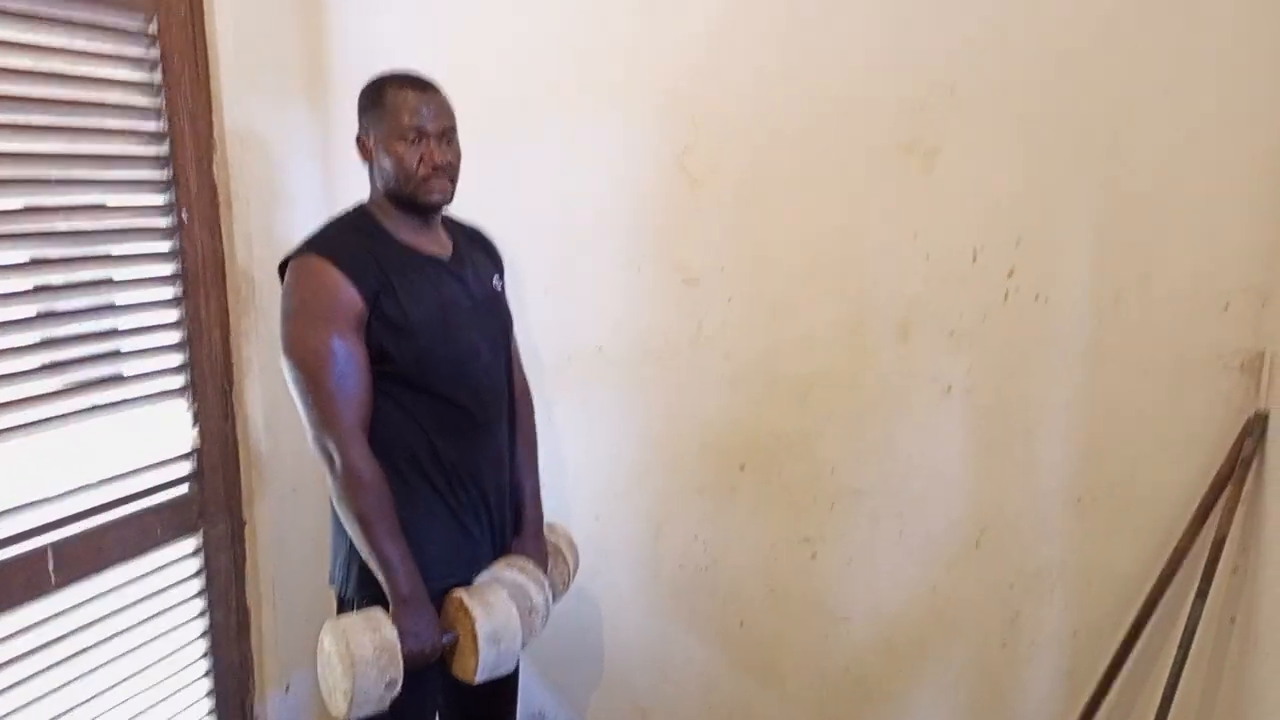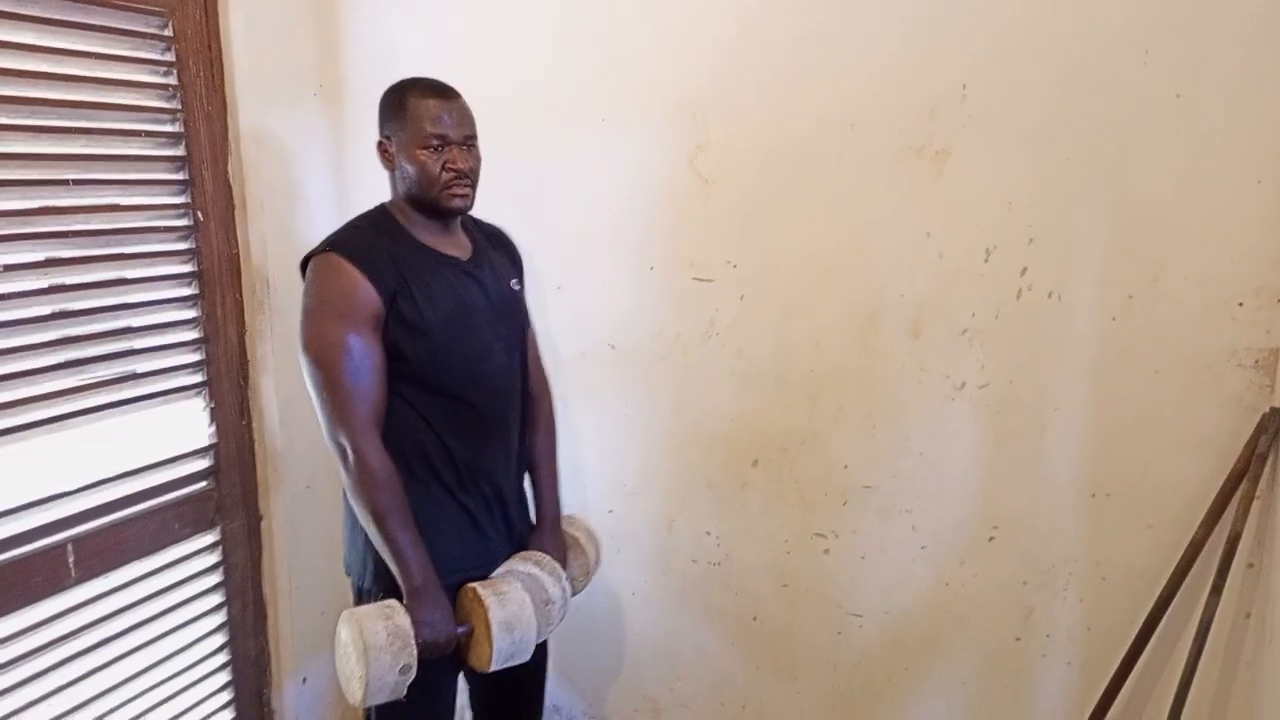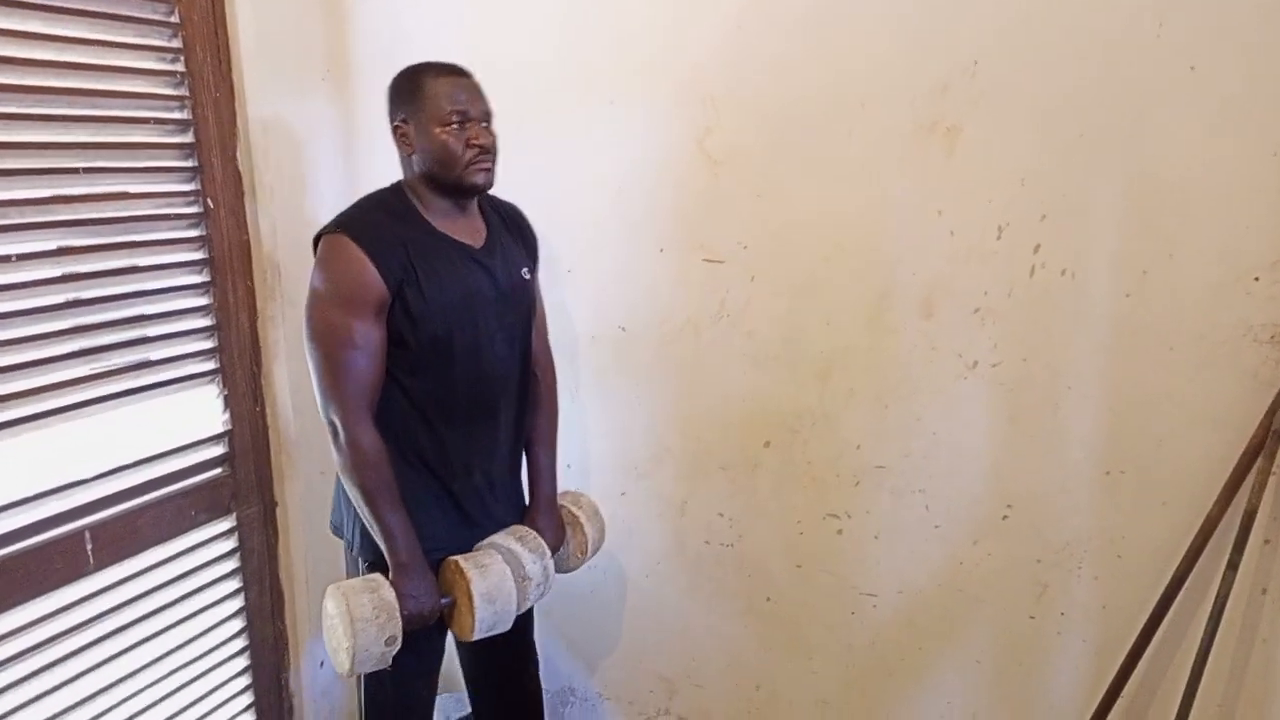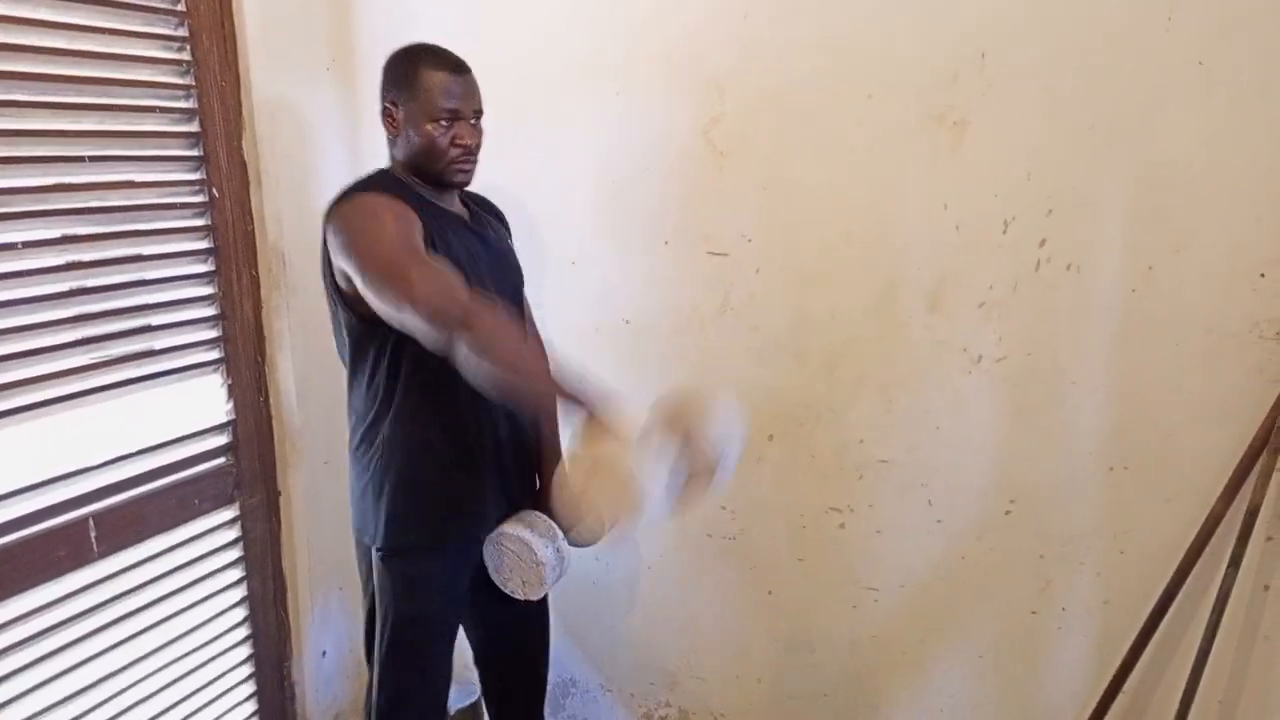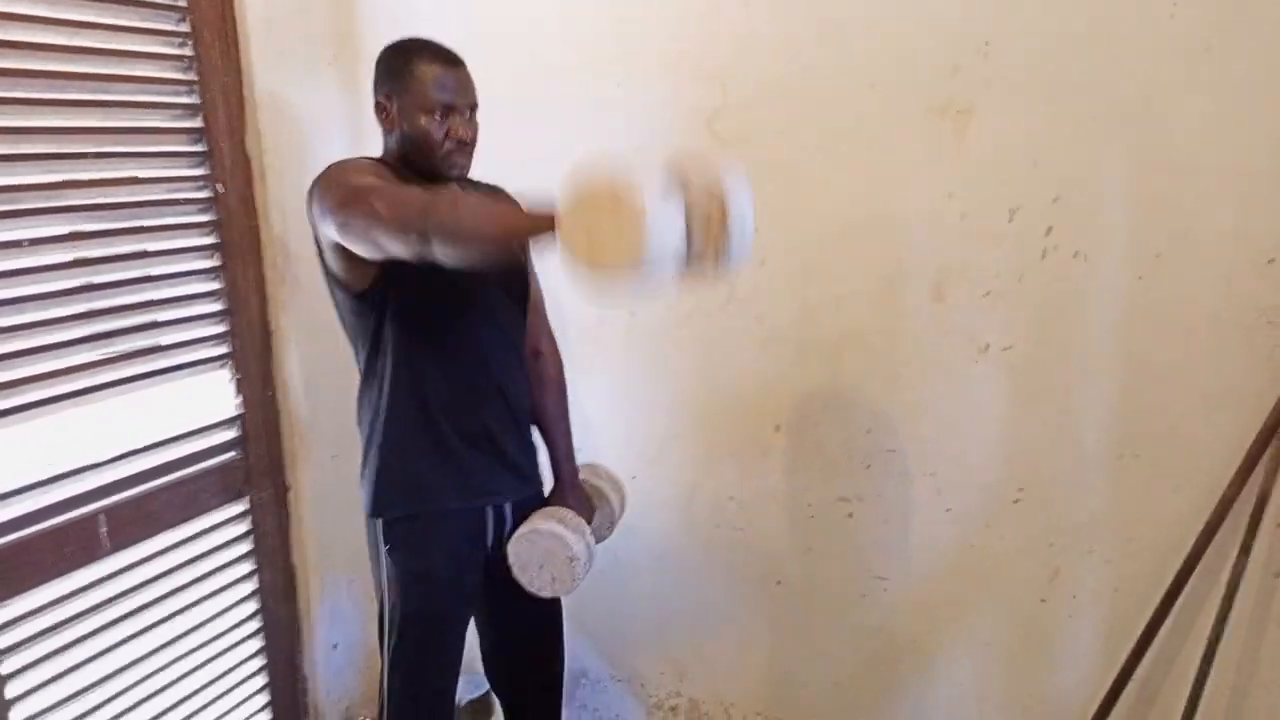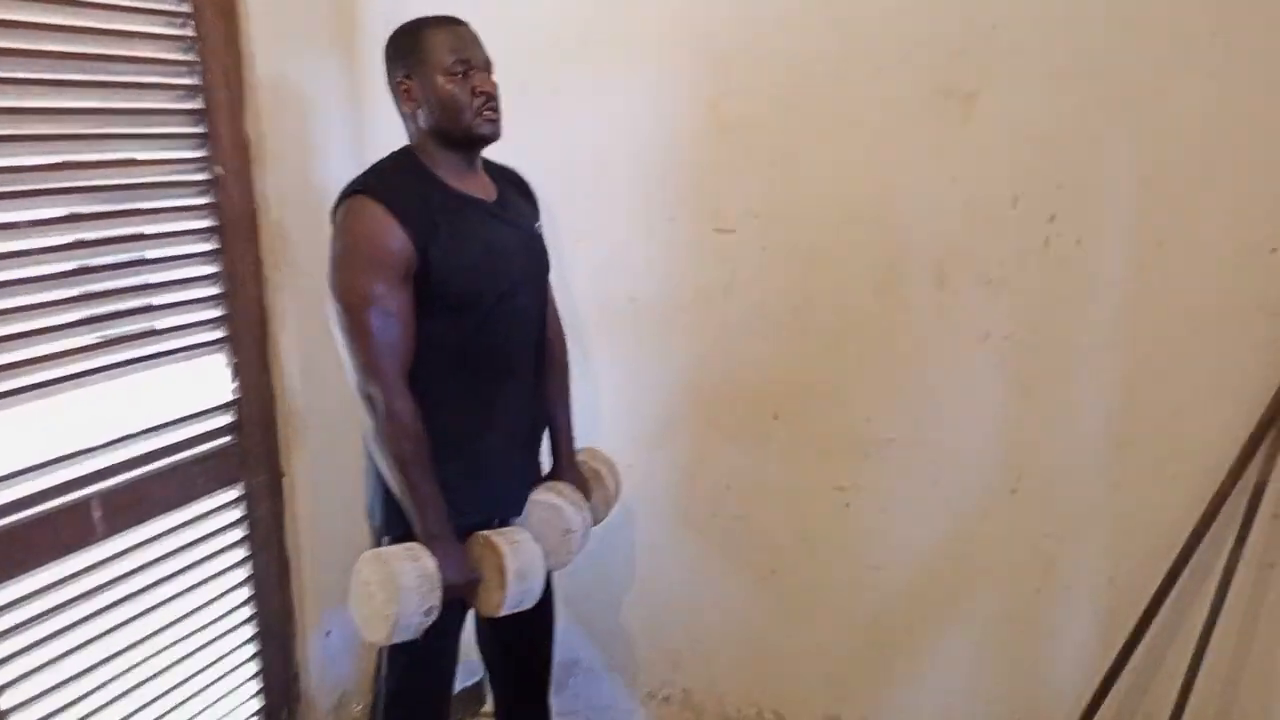
dt=0.7s
person 1, frame 1
left shoulder: (478, 251)
right shoulder: (330, 271)
right elbow: (343, 448)
left wrist: (531, 526)
right wrist: (404, 593)
left hip: (492, 552)
right hip: (399, 570)
person 1, frame 2
left shoulder: (498, 250)
right shoulder: (348, 270)
right elbow: (358, 444)
left wrist: (549, 521)
right wrist: (419, 584)
left hip: (505, 537)
right hip: (413, 552)
person 1, frame 3
left shoulder: (513, 229)
right shoulder: (359, 250)
right elbow: (350, 422)
left wrist: (543, 500)
right wrist: (406, 560)
left hip: (497, 514)
right hip: (403, 525)
person 1, frame 4
left shoulder: (483, 218)
right shoulder: (366, 218)
left elbow: (522, 342)
right elbow: (464, 327)
left wrist: (553, 474)
right wrist: (594, 408)
left hip: (503, 493)
right hip: (413, 508)
person 1, frame 5
left shoulder: (495, 212)
right shoulder: (348, 194)
left elbow: (537, 348)
right elbow: (434, 227)
left wrist: (567, 478)
left hip: (513, 487)
right hip: (422, 498)
person 1, frame 6
left shoulder: (514, 192)
right shoulder: (378, 215)
right elbow: (384, 394)
left wrist: (565, 457)
right wrist: (436, 536)
left hip: (516, 484)
right hip: (426, 497)
left knee: (526, 651)
